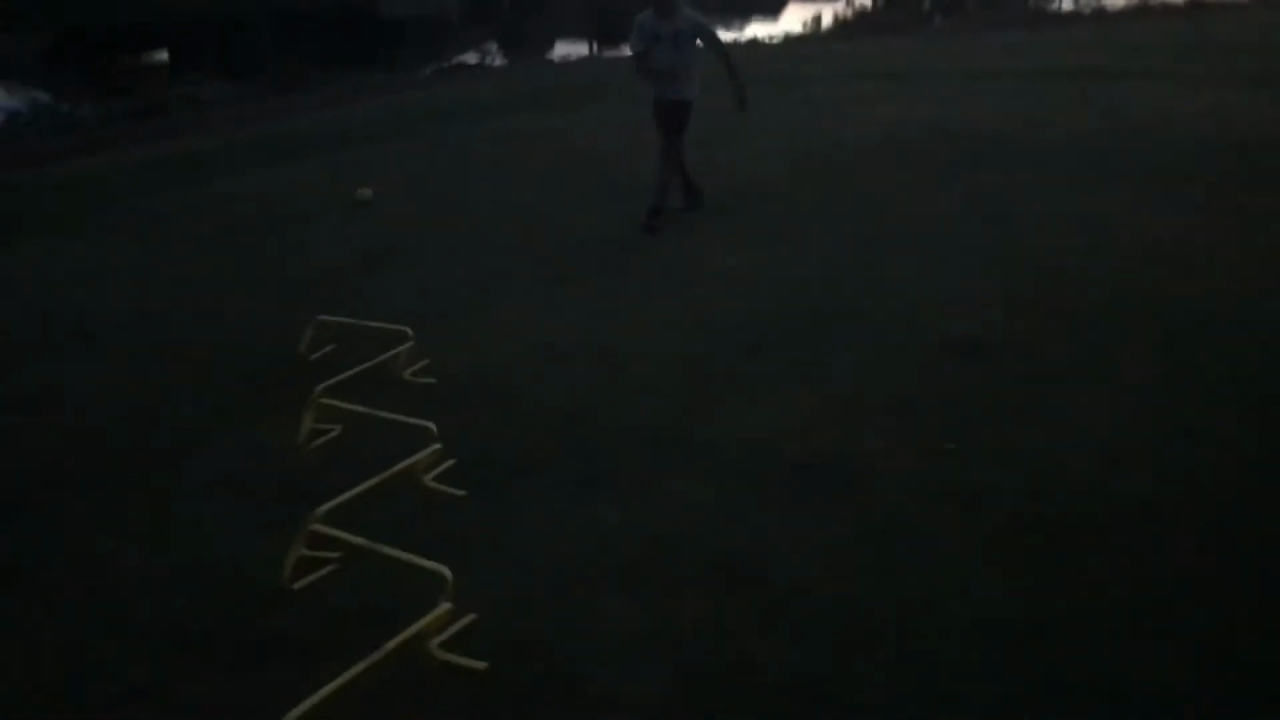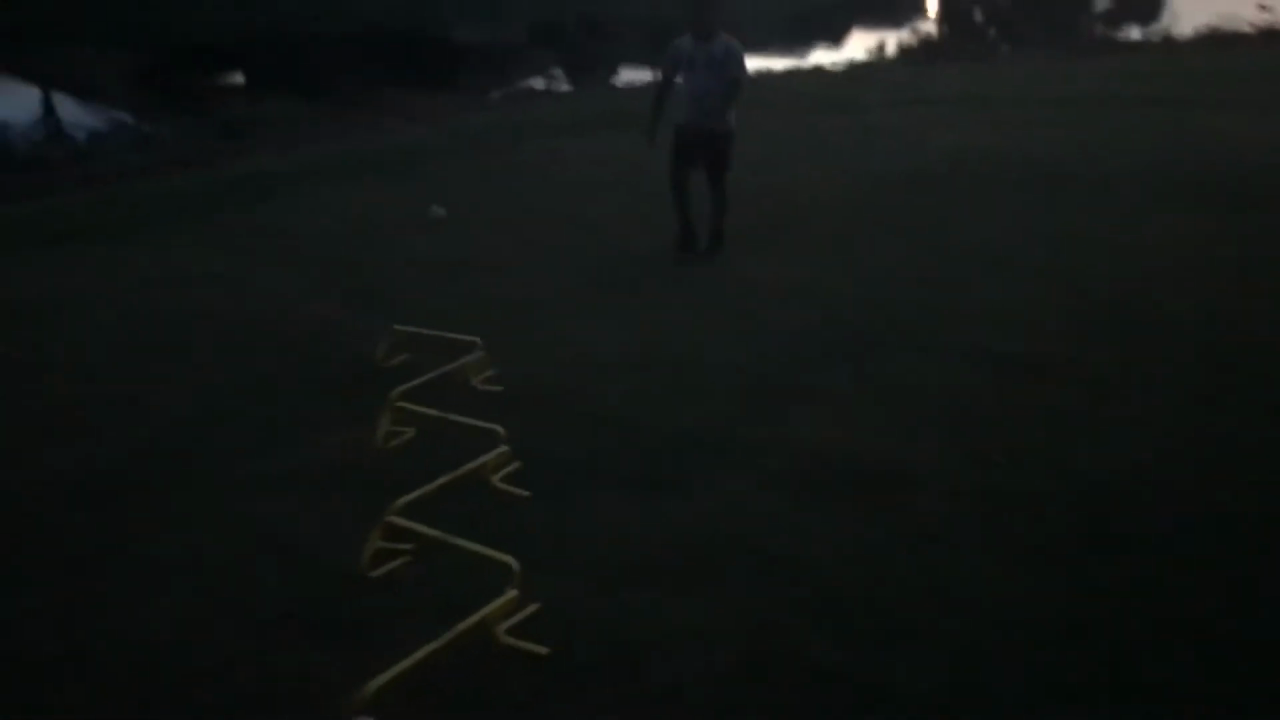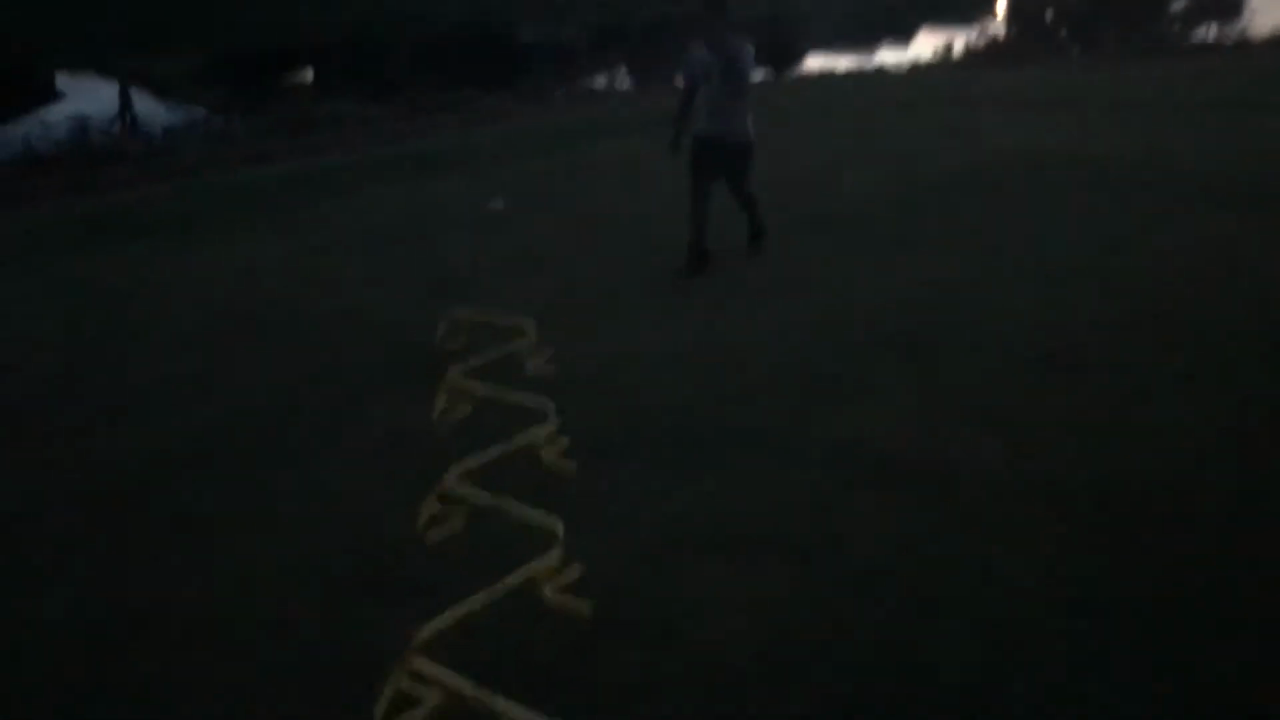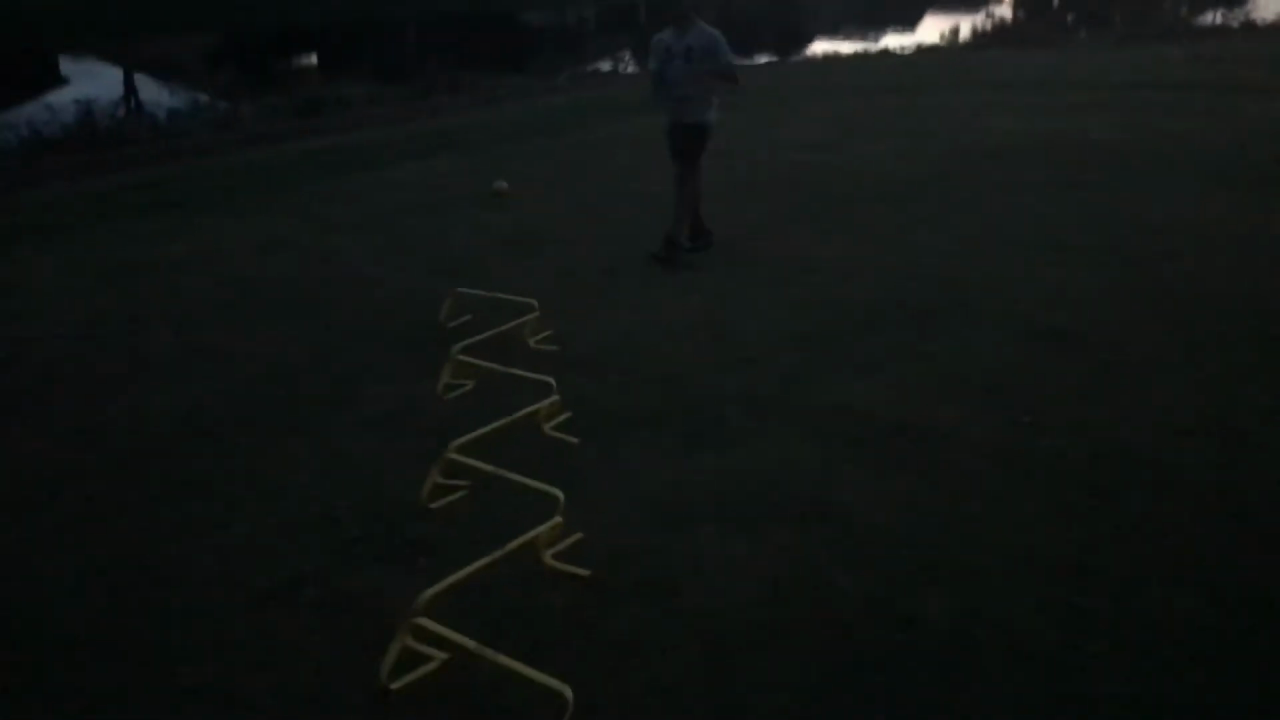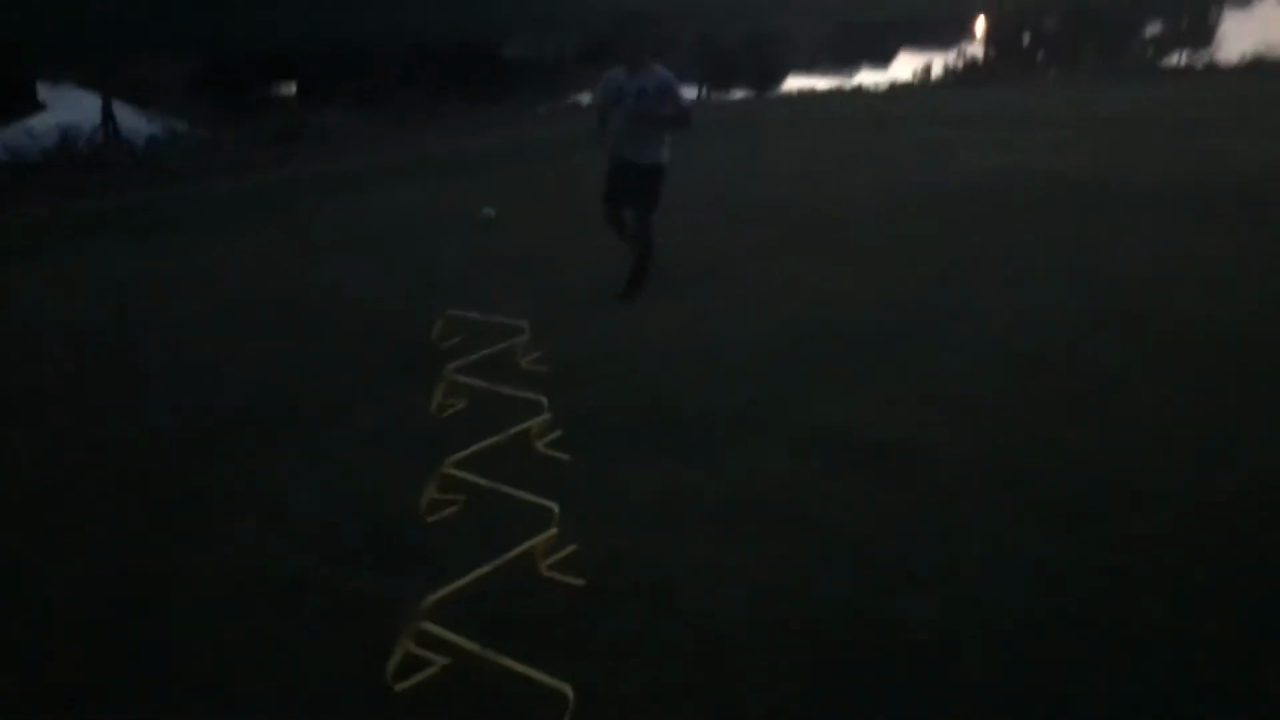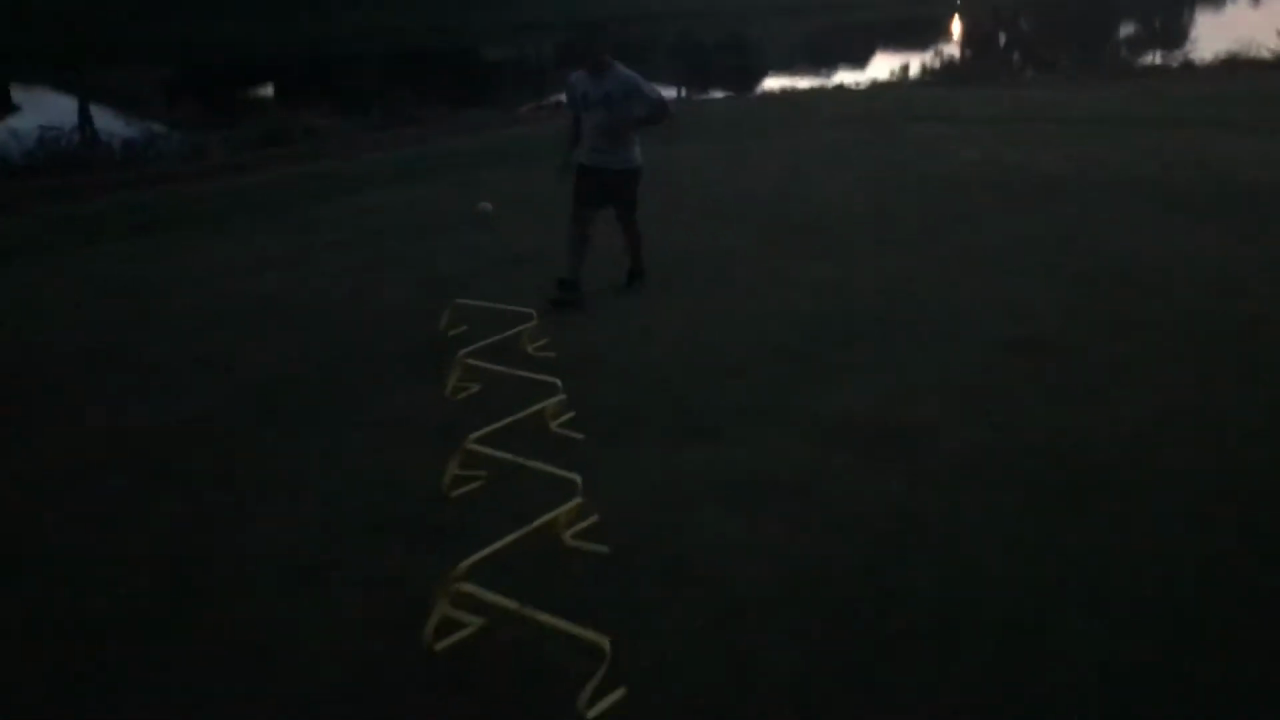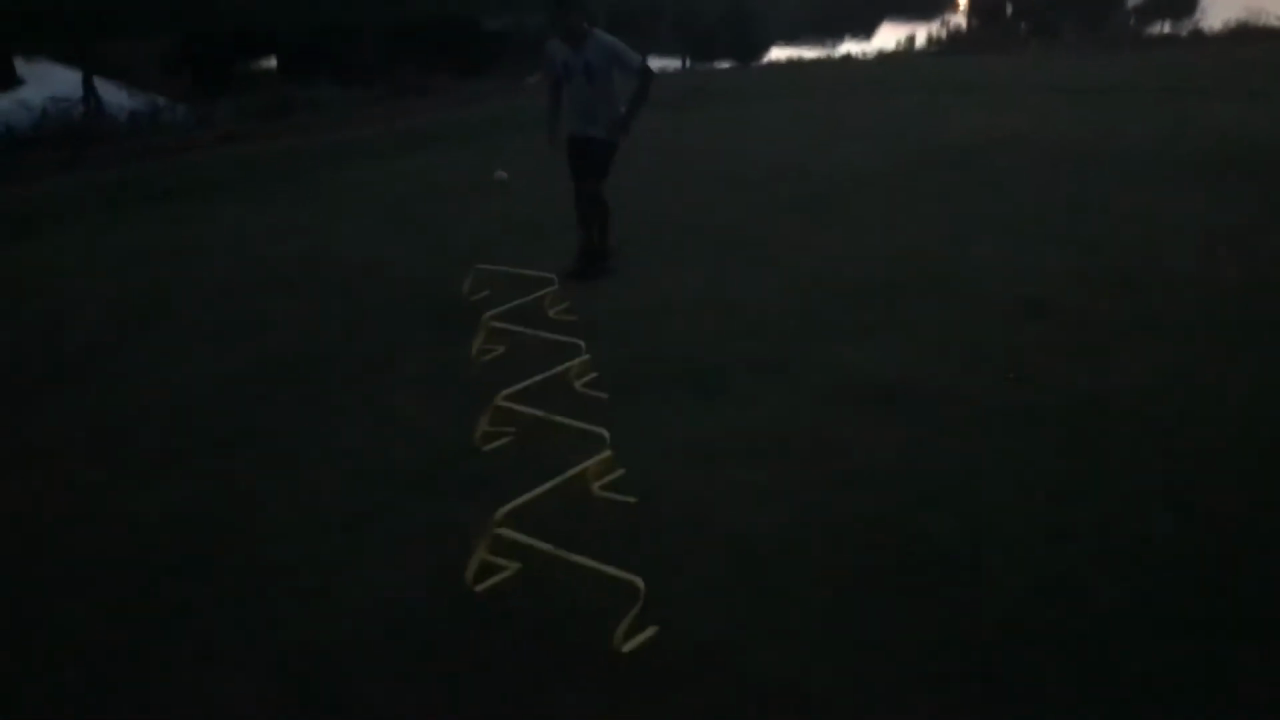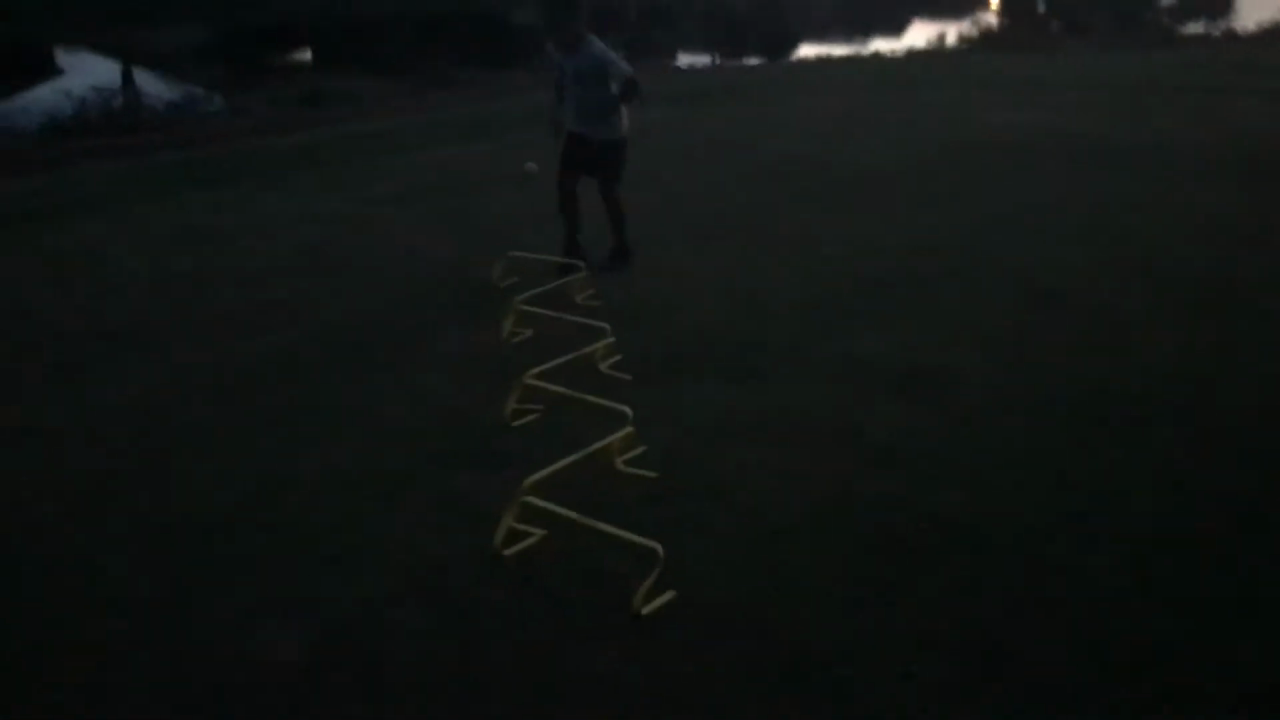
dt=0.3s
person 1, frame 1
left shoulder: (691, 21)
right shoulder: (642, 22)
left elbow: (721, 52)
right elbow: (639, 63)
left wrist: (738, 88)
right wrist: (662, 76)
left hip: (682, 95)
right hip: (660, 94)
left knee: (669, 149)
right knee: (673, 149)
left ankle: (656, 211)
right ankle: (691, 191)
person 1, frame 2
left shoulder: (730, 48)
right shoulder: (680, 47)
left elbow: (734, 91)
right elbow: (666, 84)
left wrist: (712, 119)
right wrist: (654, 120)
left hip: (719, 125)
right hip: (687, 122)
left knee: (717, 181)
right knee: (677, 177)
left ankle: (717, 233)
right ankle: (686, 230)
person 1, frame 3
left shoulder: (741, 50)
right shoulder: (696, 56)
left elbow: (740, 83)
right elbow: (688, 96)
left wrist: (722, 44)
right wrist: (677, 132)
left hip: (737, 133)
right hip: (703, 132)
left knee: (739, 189)
right knee: (698, 190)
left ankle: (756, 227)
right ankle: (698, 251)
person 1, frame 4
left shoulder: (709, 38)
right shoulder: (660, 41)
left elbow: (732, 77)
right elbow: (657, 82)
left wrist: (707, 74)
right wrist: (670, 102)
left hip: (699, 117)
right hip: (676, 116)
left knee: (685, 175)
right knee: (687, 175)
left ankle: (673, 240)
right ankle: (699, 230)
person 1, frame 5
left shoulder: (662, 80)
right shoulder: (611, 79)
left elbow: (684, 119)
right elbow: (601, 117)
left wrist: (651, 116)
right wrist: (610, 143)
left hip: (650, 160)
right hip: (621, 159)
left knee: (641, 218)
right knee: (613, 215)
left ankle: (638, 277)
right ankle: (642, 255)
person 1, frame 6
left shoulder: (627, 79)
right shoulder: (575, 82)
left elbow: (662, 110)
left wrist: (627, 124)
right wrist: (570, 153)
left hip: (624, 163)
right hip: (589, 162)
left knee: (627, 220)
right knee: (579, 219)
left ankle: (637, 268)
right ankle: (571, 285)
person 1, frame 7
left shoulder: (607, 46)
right shoulder: (554, 49)
left elbow: (645, 75)
left wrist: (628, 117)
right wrist: (553, 122)
left hip: (605, 131)
right hip: (575, 130)
left knee: (589, 190)
right knee: (582, 191)
left ankle: (603, 250)
right ankle: (589, 252)
person 1, frame 8
left shoulder: (597, 53)
right shoulder: (556, 50)
left elbow: (631, 87)
left wrist: (603, 110)
right wrist: (558, 114)
left hip: (607, 131)
right hip: (577, 128)
left knee: (608, 190)
right knee: (565, 185)
left ankle: (621, 248)
right ankle: (572, 246)
